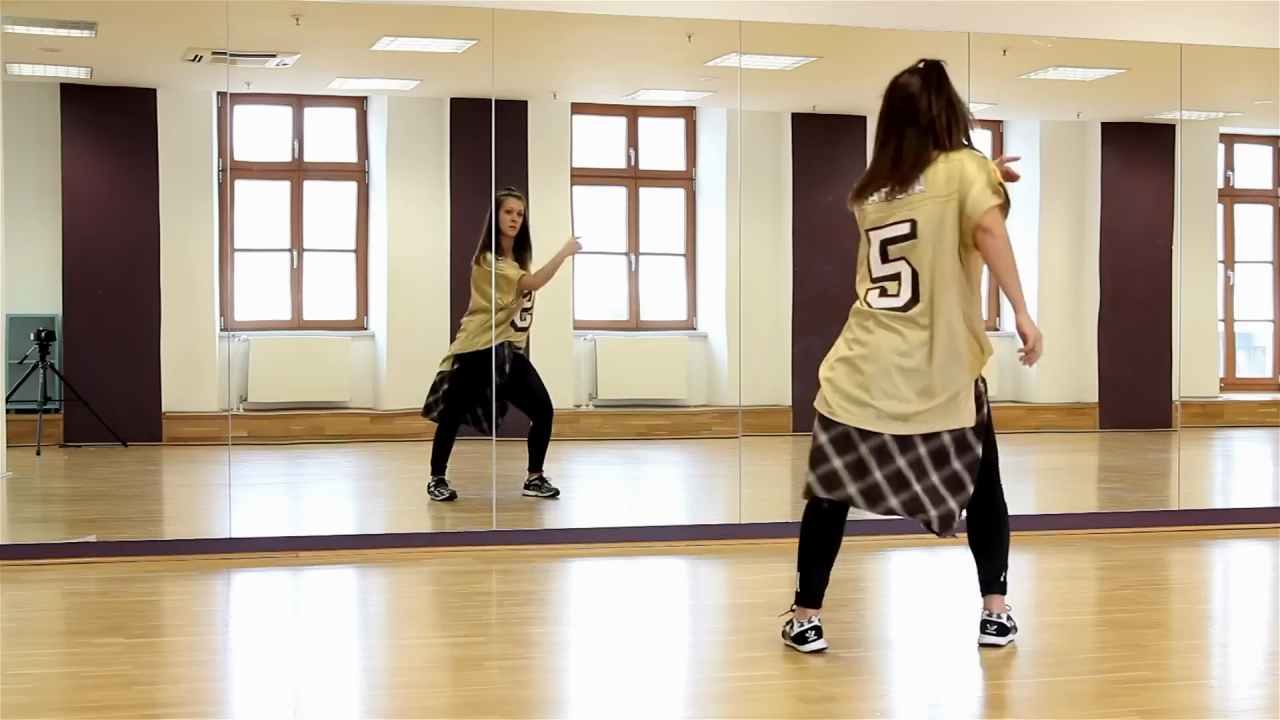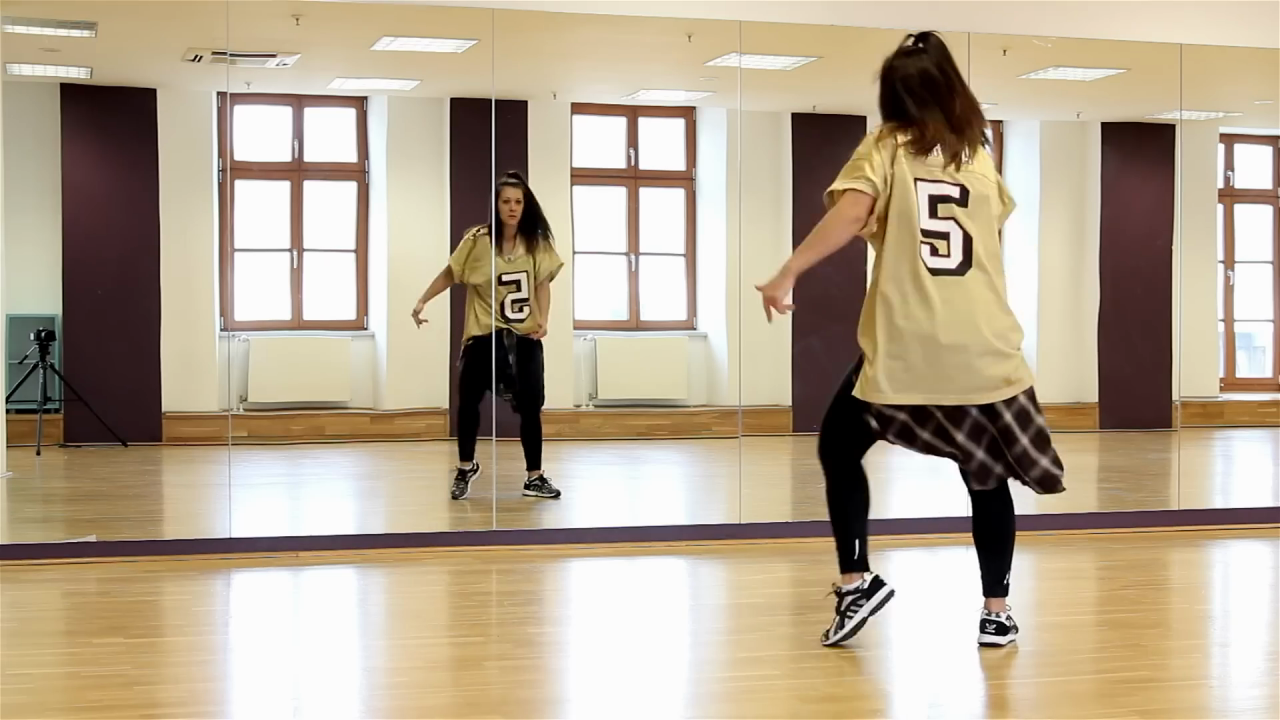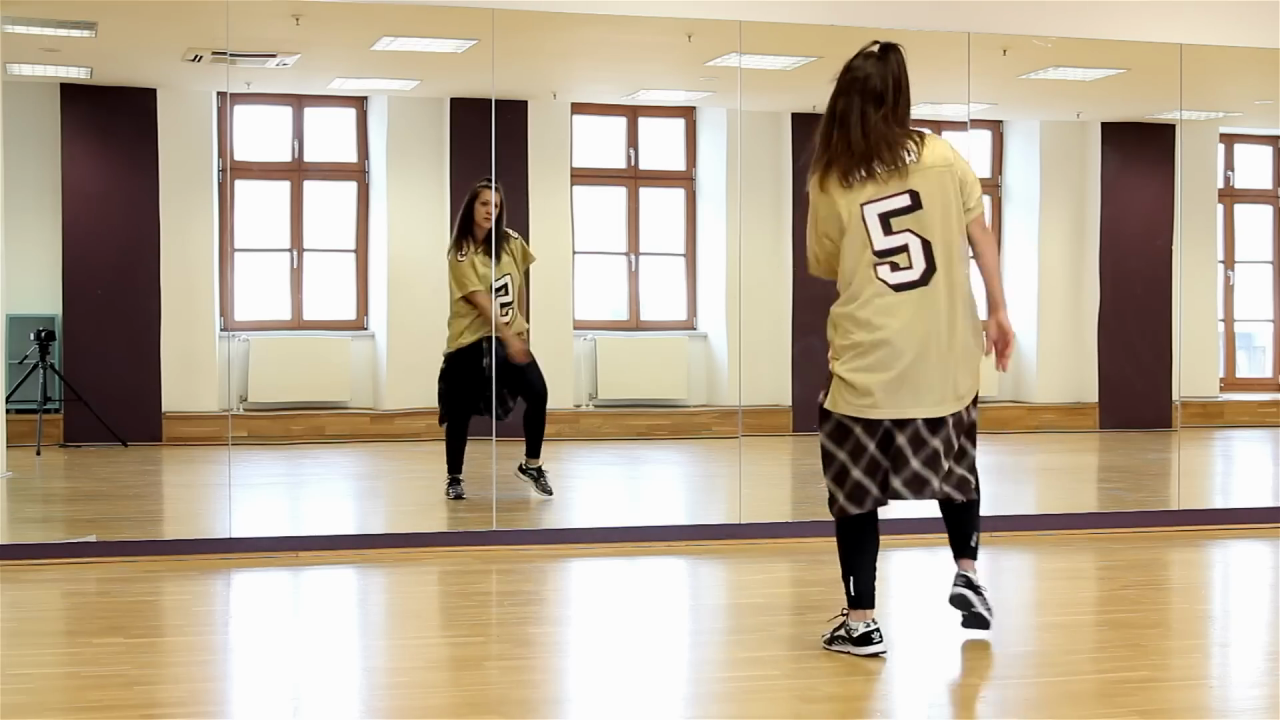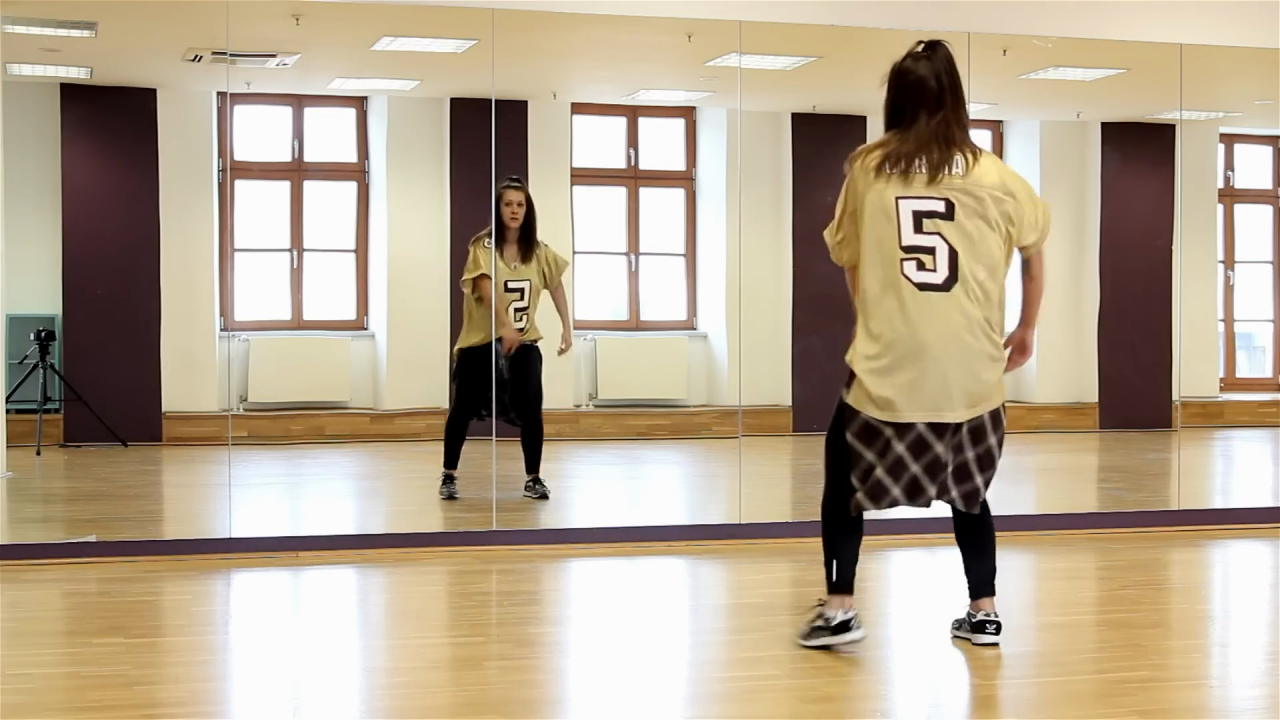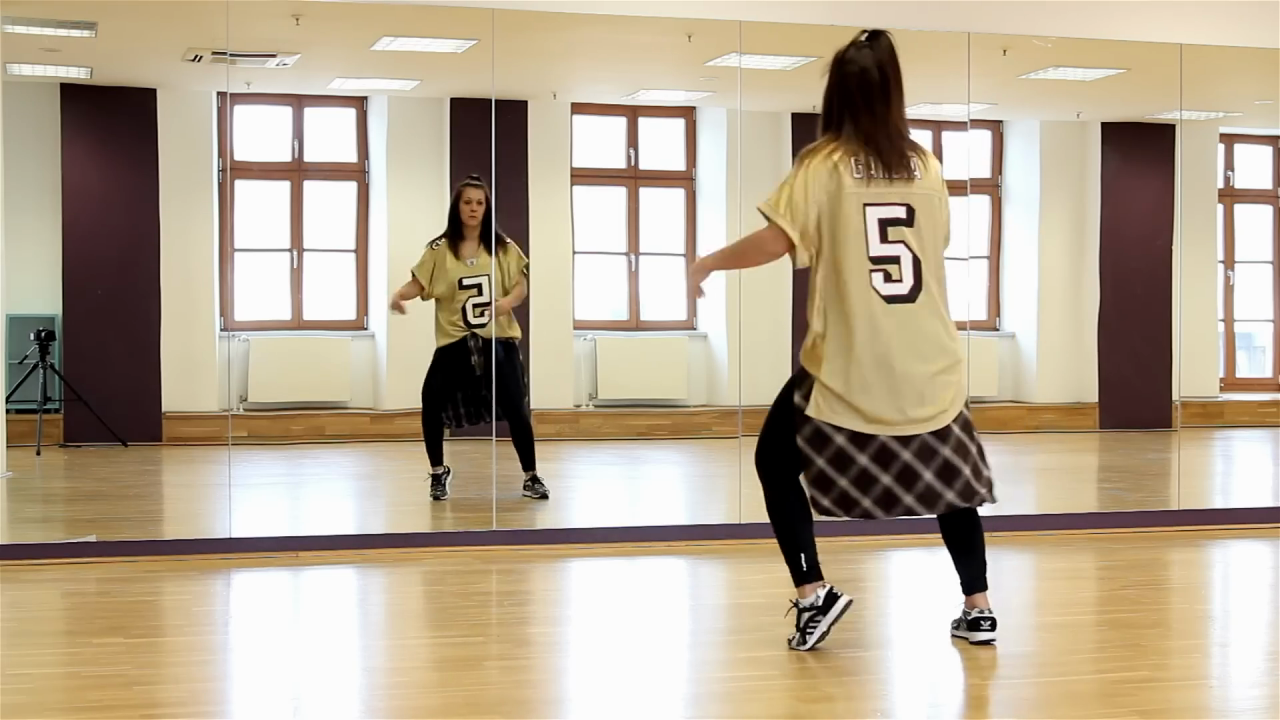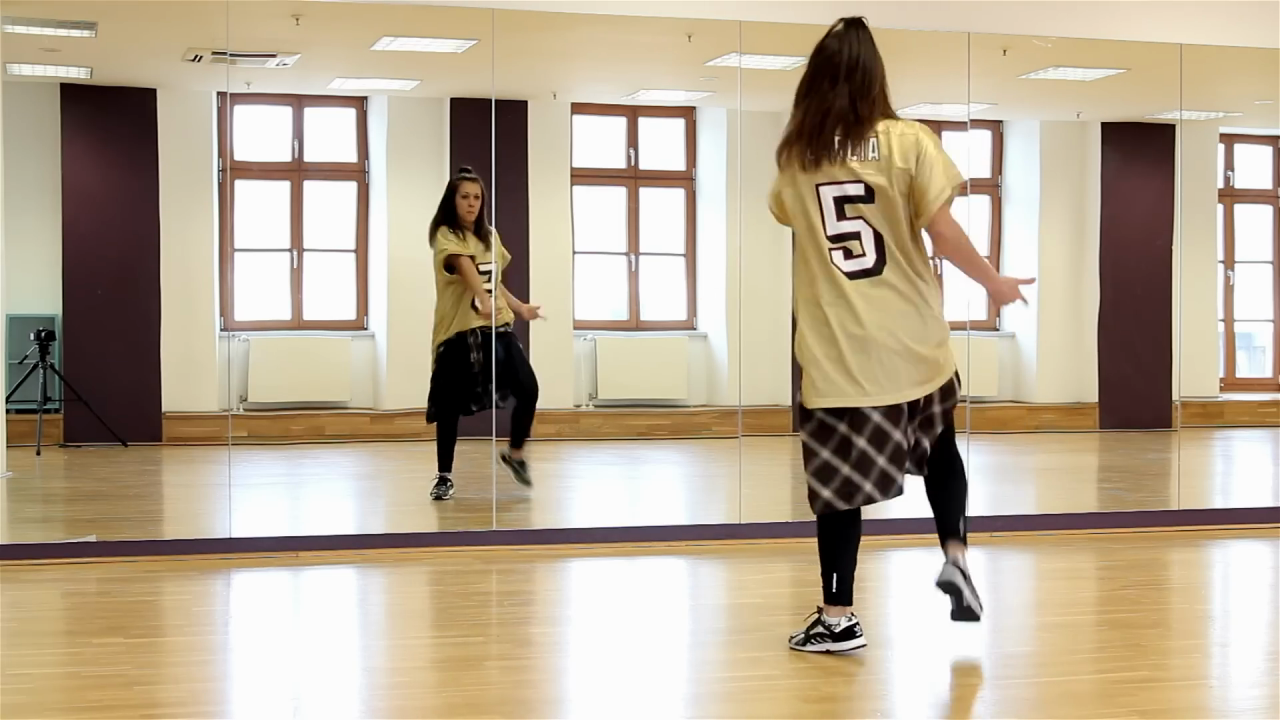
dt=0.5s
person 1, frame 1
left shoulder: (869, 190)
right shoulder: (962, 168)
right elbow: (987, 229)
right wrist: (1022, 311)
left hip: (861, 371)
right hip: (941, 371)
left knee: (830, 492)
right knee: (982, 485)
left ankle: (806, 616)
right ankle: (995, 610)
person 1, frame 2
left shoulder: (884, 146)
right shoulder: (979, 158)
left elbow: (849, 213)
left wrist: (785, 274)
left hip: (903, 345)
right hip: (983, 346)
left knee: (839, 449)
right knee: (989, 479)
left ankle: (855, 582)
right ankle: (996, 611)
person 1, frame 3
left shoulder: (828, 180)
right shoulder: (939, 154)
right elbow: (978, 232)
right wrist: (998, 310)
left hip: (870, 357)
right hip: (944, 352)
left knee: (852, 487)
right knee: (952, 465)
left ankle: (860, 621)
right ankle: (968, 573)
person 1, frame 4
left shoulder: (869, 167)
right shoulder: (993, 173)
left elbow: (850, 260)
right elbow: (1034, 249)
right wrist: (1027, 324)
left hip: (889, 363)
right hip: (968, 363)
left knee: (847, 478)
right knee: (965, 485)
left ankle: (837, 608)
right ankle: (983, 610)
person 1, frame 5
left shoulder: (823, 163)
right shoulder: (926, 168)
left elbow: (779, 241)
left wrist: (708, 262)
left hip: (849, 365)
right hip: (928, 363)
left knee: (776, 462)
right knee: (948, 482)
left ankle: (813, 593)
right ankle: (978, 608)
person 1, frame 6
left shoulder: (796, 157)
right shoulder: (908, 141)
left elbow: (785, 214)
right elbow: (939, 228)
right wrist: (993, 282)
left hip: (838, 349)
right hip: (911, 342)
left knee: (840, 481)
right knee: (939, 452)
left ankle: (838, 618)
right ankle: (955, 558)
person 2, frame 1
left shoulder: (518, 254)
right shoulder: (490, 259)
right elbow: (530, 284)
right wrist: (564, 252)
left hip: (512, 350)
right hip: (480, 349)
left knee: (543, 410)
right knee: (452, 414)
left ankle: (535, 478)
right ankle: (437, 479)
person 2, frame 2
left shoulder: (537, 241)
right shoulder: (480, 239)
left elbow: (543, 282)
right elbow: (450, 272)
left wrist: (542, 315)
right wrist: (422, 301)
left hip: (525, 338)
right hip: (484, 335)
left knee: (530, 406)
right knee: (469, 396)
left ankle: (534, 478)
right ankle: (466, 468)
person 2, frame 3
left shoulder: (511, 242)
right shoulder: (460, 253)
right elbow: (479, 299)
left wrist: (517, 331)
right wrist: (507, 335)
left hip: (512, 337)
right hip: (472, 343)
left knee: (537, 394)
right knee: (459, 411)
left ankle: (532, 465)
right ankle: (454, 478)
person 2, frame 4
left shoulder: (537, 249)
right shoulder: (483, 245)
left elbow: (555, 286)
right elbow: (481, 287)
left wrist: (566, 328)
right wrist: (503, 322)
left hip: (524, 344)
right hip: (480, 342)
left knee: (529, 411)
right knee: (461, 409)
left ankle: (533, 479)
right ankle: (449, 475)
person 2, frame 5
left shoulder: (502, 246)
right shoulder: (440, 248)
left elbow: (521, 284)
right elbow: (417, 283)
left wrist: (509, 300)
right wrist: (396, 297)
left hip: (500, 341)
right hip: (455, 342)
left knee: (515, 410)
right knee: (432, 403)
left ankle: (531, 477)
right ankle: (439, 472)
person 2, frame 6
left shoulder: (490, 236)
right shoulder: (446, 235)
right elbow: (463, 268)
left wrist: (519, 306)
right wrist: (499, 300)
left hip: (499, 329)
right hip: (460, 333)
left knee: (527, 390)
right knee: (449, 407)
left ankle: (515, 454)
right ankle: (444, 478)
